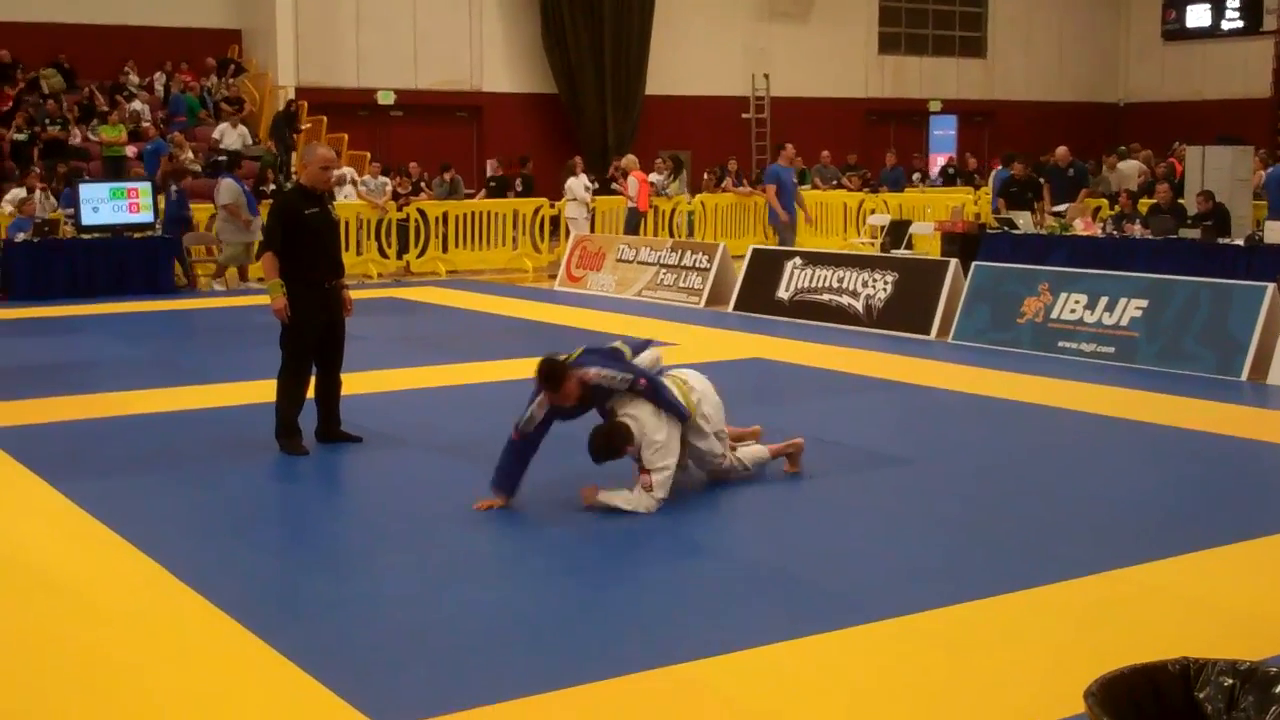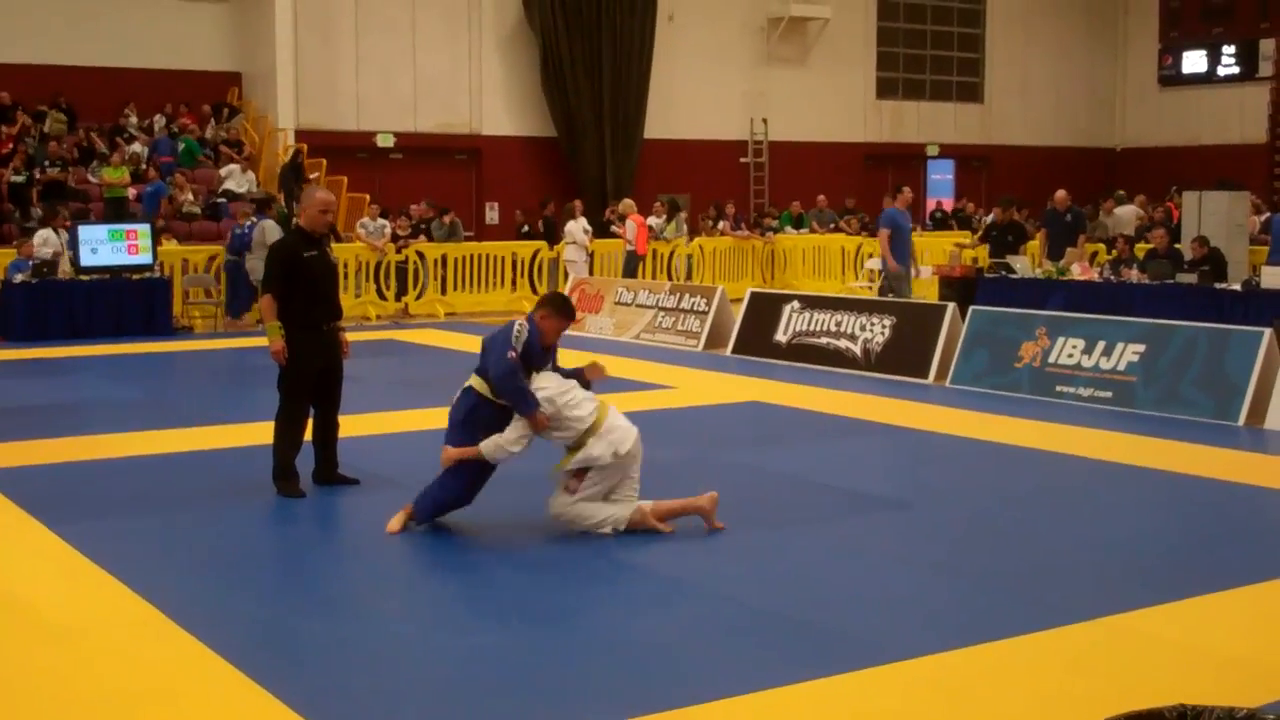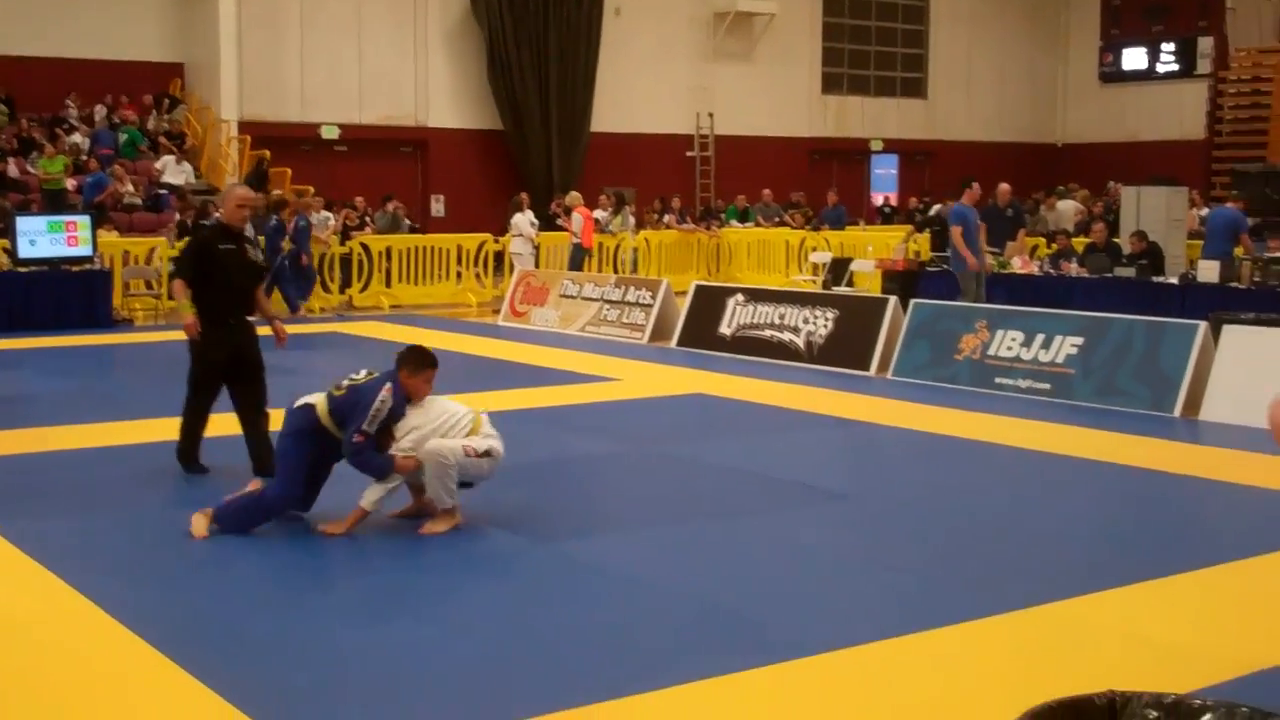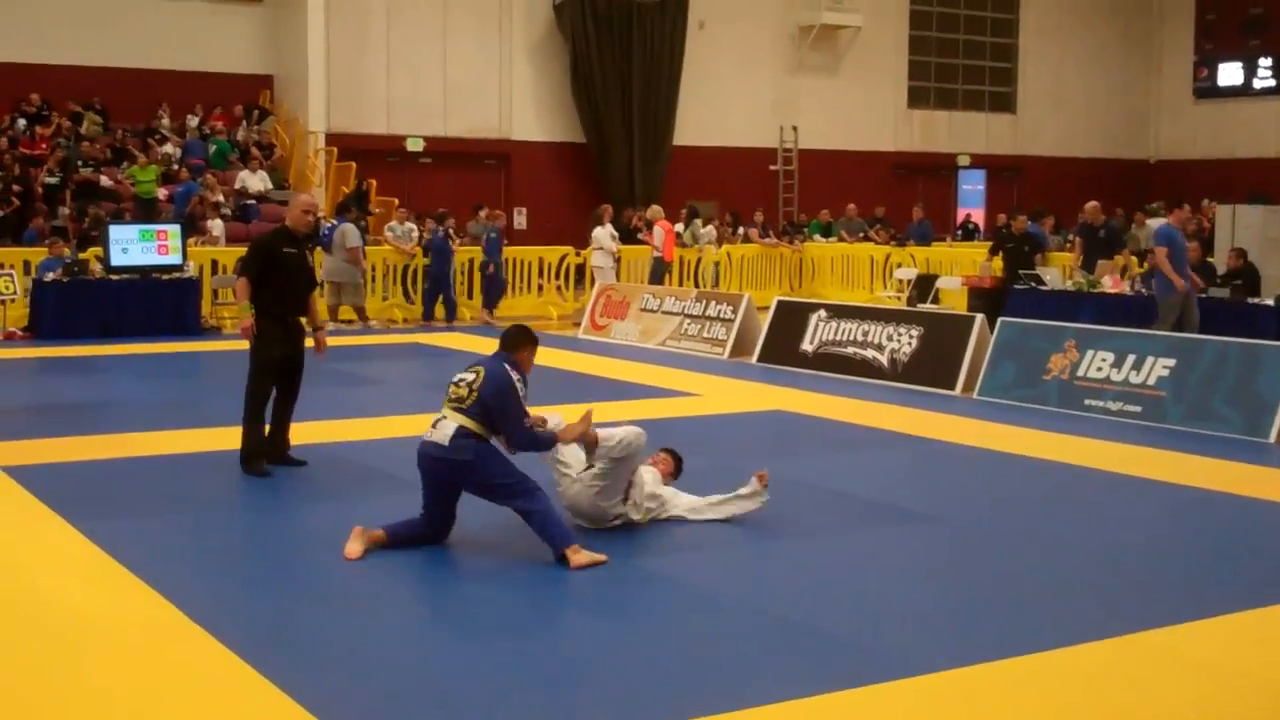
dt=1s
person 1, frame 1
left shoulder: (326, 202)
right shoulder: (287, 203)
right elbow: (269, 251)
left wrist: (342, 287)
right wrist: (276, 291)
left hip: (329, 295)
right hip: (300, 297)
left knee: (331, 366)
right knee: (296, 368)
left ankle: (330, 427)
right ankle: (288, 433)
person 1, frame 2
left shoulder: (324, 244)
right shoulder: (285, 247)
right elbow: (268, 295)
left wrist: (338, 329)
right wrist: (274, 334)
left hip: (327, 337)
right hip: (298, 340)
left knee: (328, 408)
right knee: (293, 410)
left ankle: (326, 470)
right ankle: (284, 476)
person 1, frame 3
left shoulder: (248, 245)
right shoulder: (204, 240)
right elbow: (180, 280)
left wrist: (272, 319)
right wrist: (186, 311)
left hip: (241, 329)
right hip: (210, 331)
left knee: (253, 398)
right knee: (201, 396)
left ankle: (264, 462)
right ankle: (187, 455)
person 1, frame 4
left shoulder: (305, 249)
right shoulder: (267, 242)
right elbow: (244, 278)
left wrist: (317, 327)
right wrist: (245, 312)
left hip: (292, 327)
right hip: (267, 326)
left knee: (288, 392)
right knee: (259, 391)
left ankle: (278, 450)
right ankle: (252, 455)
person 2, frame 1
left shoulder: (598, 375)
right shoulder: (544, 400)
left elbow: (647, 384)
right elbow: (520, 442)
left wrist: (681, 417)
right wrist: (502, 492)
person 2, frame 2
left shoulder: (546, 346)
right shoulder: (519, 330)
right elbow: (506, 374)
left wrist: (583, 376)
right wrist: (531, 411)
left hip: (498, 416)
right hip: (475, 410)
left knee: (472, 476)
right knee: (462, 476)
right ankle: (411, 512)
person 2, frame 3
left shoulder: (392, 388)
right shoulder: (383, 397)
left elbow: (374, 436)
right elbow: (355, 450)
right wrist: (394, 465)
left hip: (325, 434)
right hip: (306, 428)
left knee: (300, 499)
right knee: (285, 497)
left ankle: (261, 489)
right ankle: (211, 516)
person 2, frame 4
left shoulder: (479, 369)
right shoulder: (508, 378)
right elbow: (520, 435)
left wrist: (527, 422)
right wrist: (557, 438)
left hip: (432, 452)
right hip: (461, 452)
left knee: (435, 524)
right knee: (530, 495)
left ankle: (373, 537)
right ankle: (571, 550)
person 3, frame 1
left shoulder: (656, 441)
right shoulder: (618, 407)
left elbow: (649, 501)
left wrist: (600, 497)
left hip: (698, 402)
right hip: (679, 380)
left knee: (721, 464)
left ankle: (789, 448)
right ankle: (745, 434)
person 3, frame 2
left shoulder: (536, 396)
right shoulder: (541, 379)
left elbow: (507, 443)
left wrist: (458, 454)
left hip: (606, 443)
right hip: (620, 433)
left knee: (562, 510)
right knee: (619, 509)
left ankle: (636, 515)
right ankle: (698, 504)
person 3, frame 3
left shoulder: (409, 435)
left elbow: (386, 481)
left wrist: (348, 524)
left hip: (484, 446)
left knee: (434, 451)
left ankle: (448, 513)
right ankle: (422, 502)
person 3, frame 4
left shoulder: (665, 495)
right shoulder: (634, 471)
left elbow: (718, 506)
left wrist: (756, 489)
left hip: (599, 502)
right hip: (575, 489)
left knee: (634, 436)
right knee: (557, 422)
left ankle: (588, 435)
